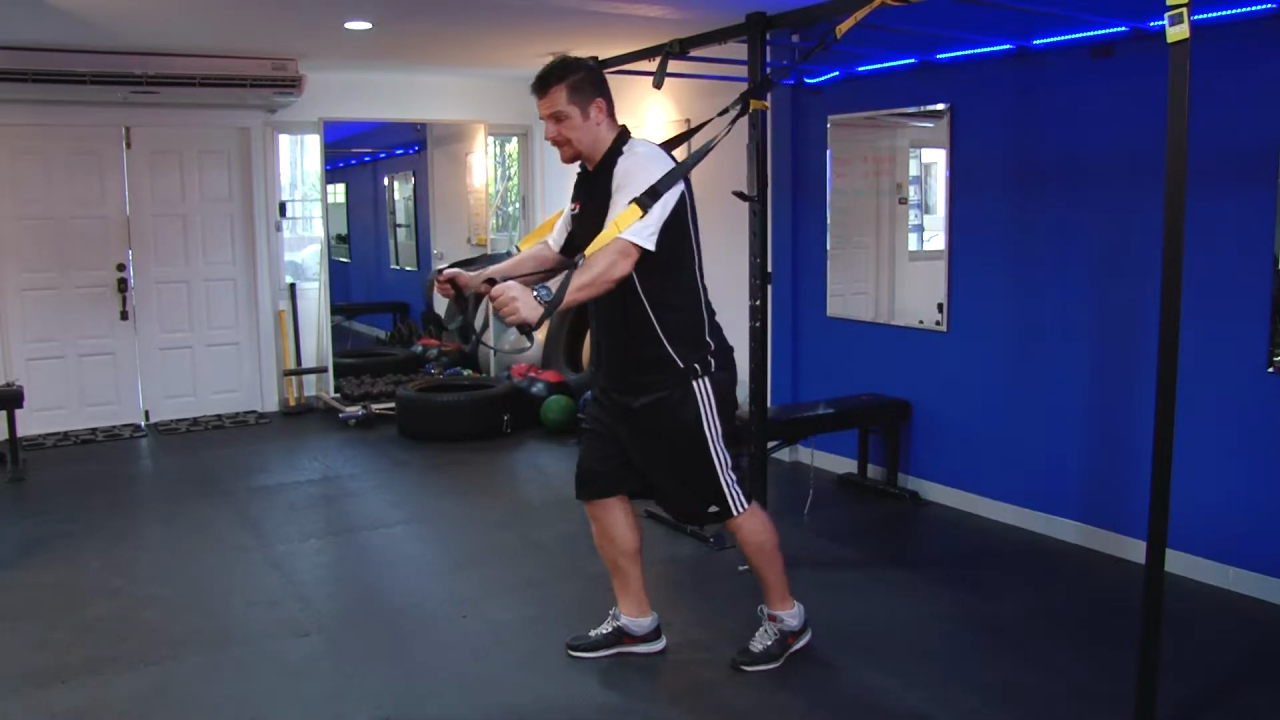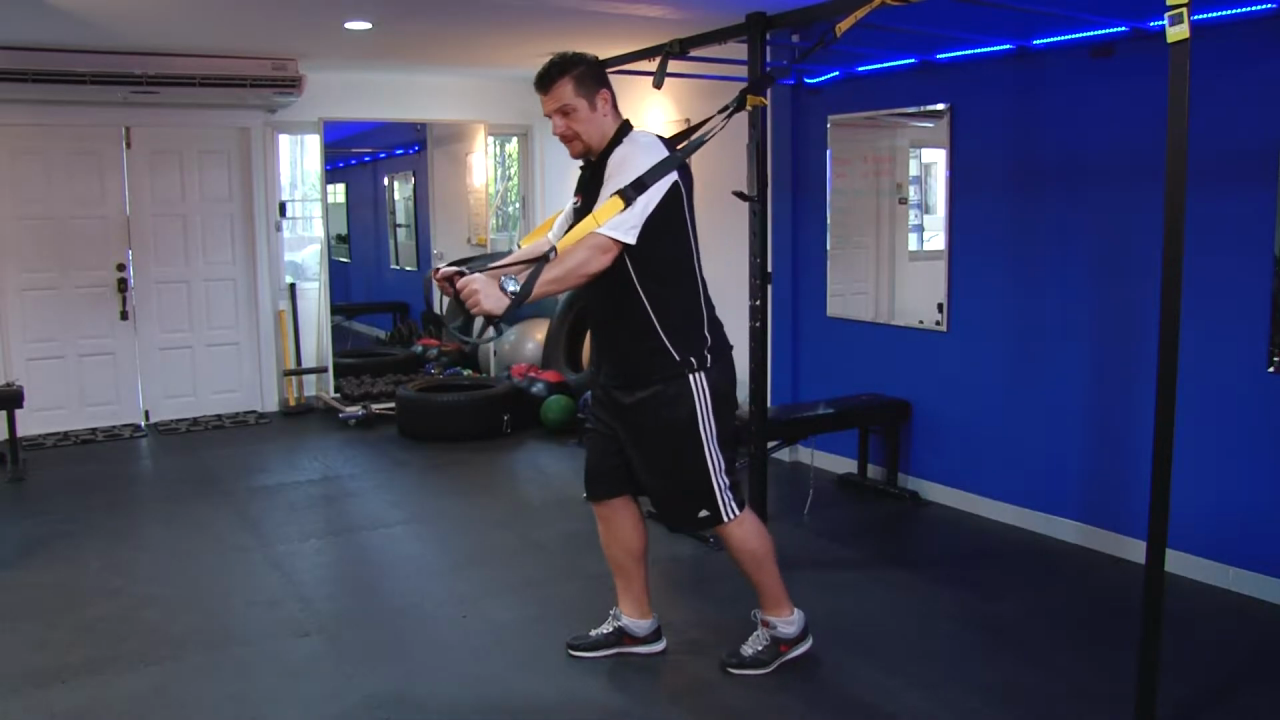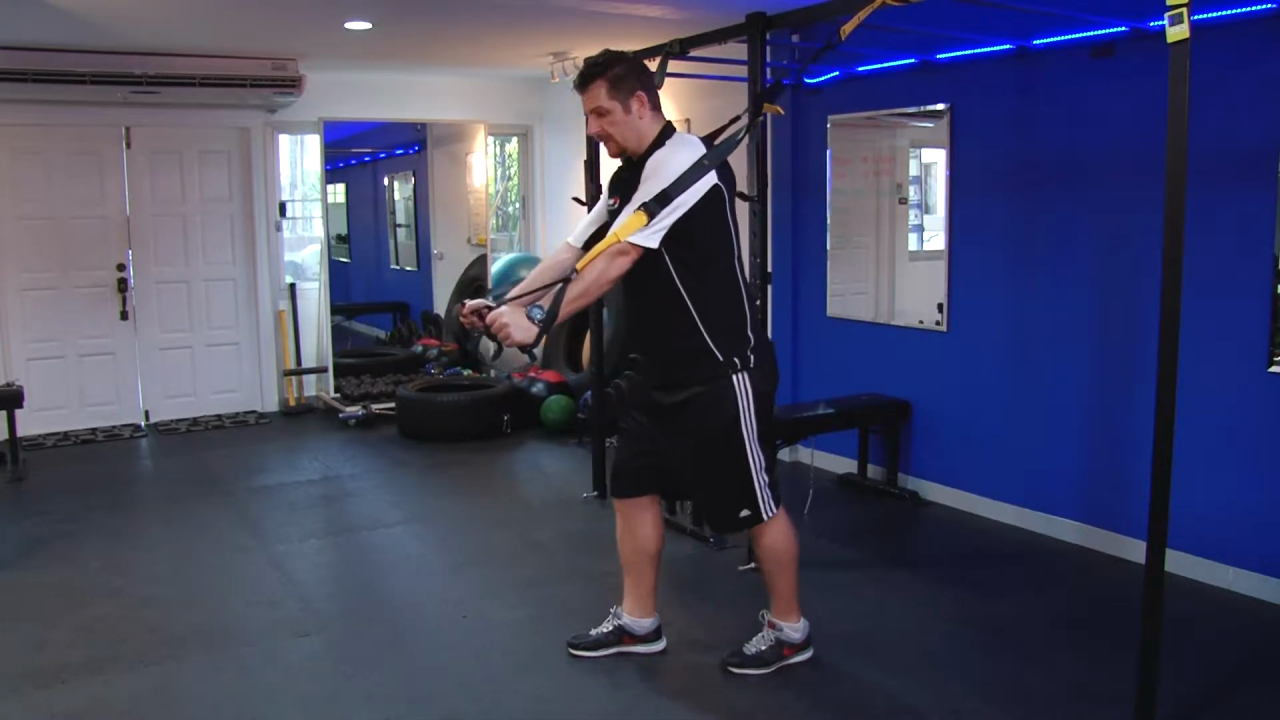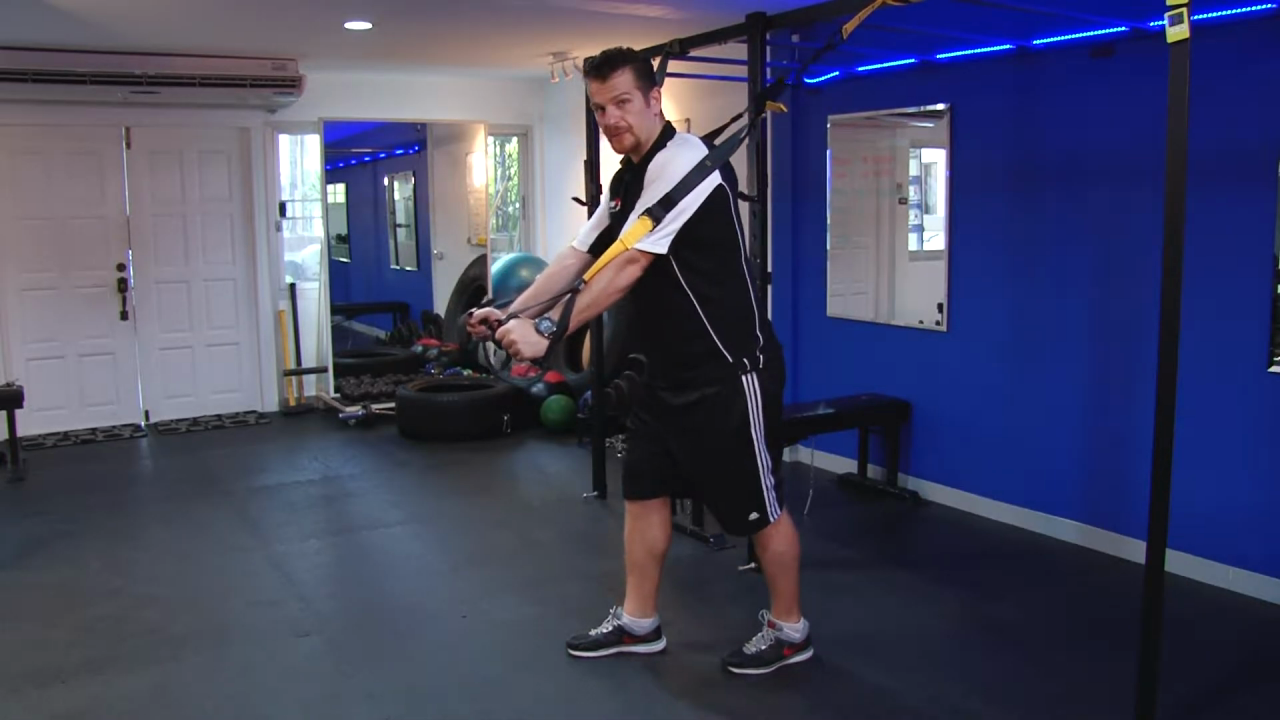
dt=0.4s
person 1, frame 1
left shoulder: (640, 166)
right shoulder: (590, 179)
left elbow: (618, 258)
right elbow: (551, 250)
left wrist: (542, 301)
right wrist: (481, 279)
left hip: (682, 369)
right hip: (622, 371)
left knee: (722, 499)
right knee: (600, 490)
left ankle: (786, 616)
right ankle: (636, 621)
person 1, frame 2
left shoulder: (640, 158)
right shoulder: (594, 173)
left elbow: (596, 253)
right elbow: (552, 245)
left wrist: (509, 292)
right wrist: (481, 276)
left hip: (680, 370)
right hip: (622, 369)
left knee: (715, 503)
right knee: (608, 491)
left ankle: (784, 623)
right ankle: (636, 622)
person 1, frame 3
left shoulder: (681, 161)
right shoulder: (627, 178)
left elbow: (617, 260)
right elbow: (573, 252)
left wrist: (539, 319)
right wrist: (504, 305)
left hip: (720, 371)
right hip: (661, 370)
left knee: (753, 504)
right knee: (633, 489)
left ankle: (789, 628)
right ankle: (638, 622)
person 1, frame 4
left shoulder: (682, 161)
right shoulder: (627, 180)
left elbow: (627, 266)
right elbow: (577, 257)
left wrist: (547, 329)
right wrist: (511, 314)
left hip: (729, 370)
right hip: (669, 370)
left knee: (756, 504)
right knee: (643, 492)
left ankle: (788, 629)
right ankle: (638, 622)
